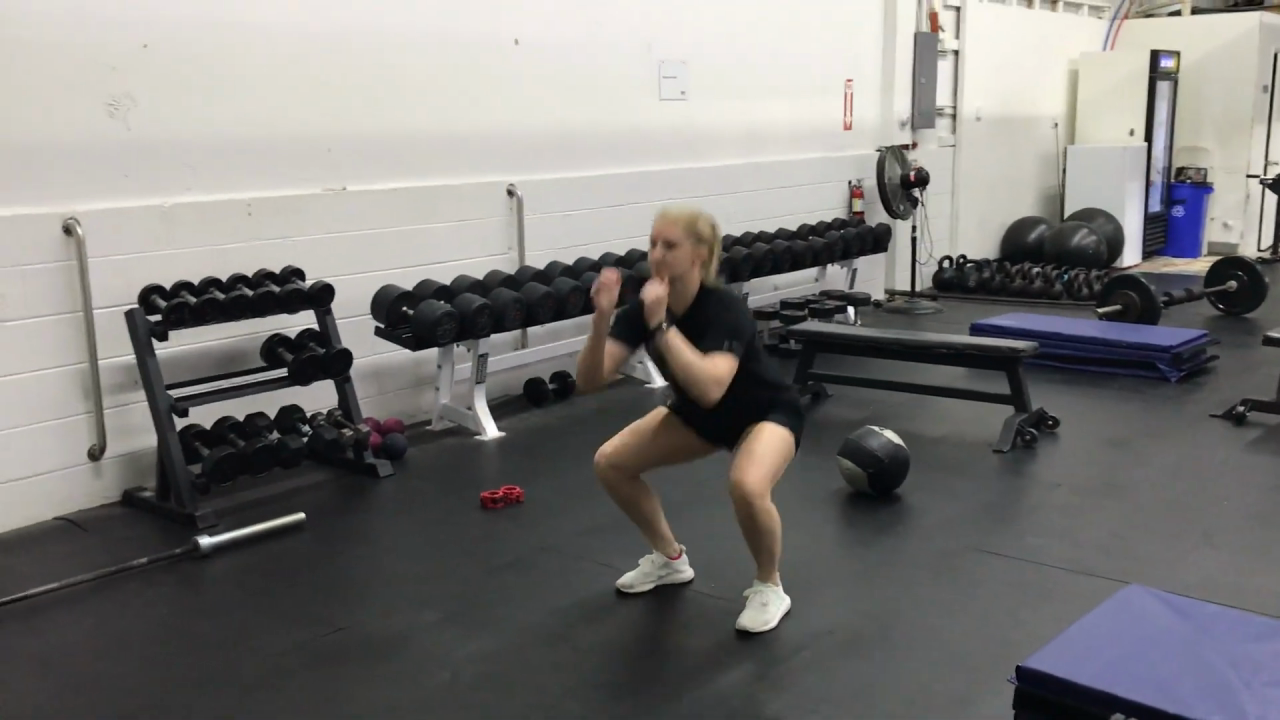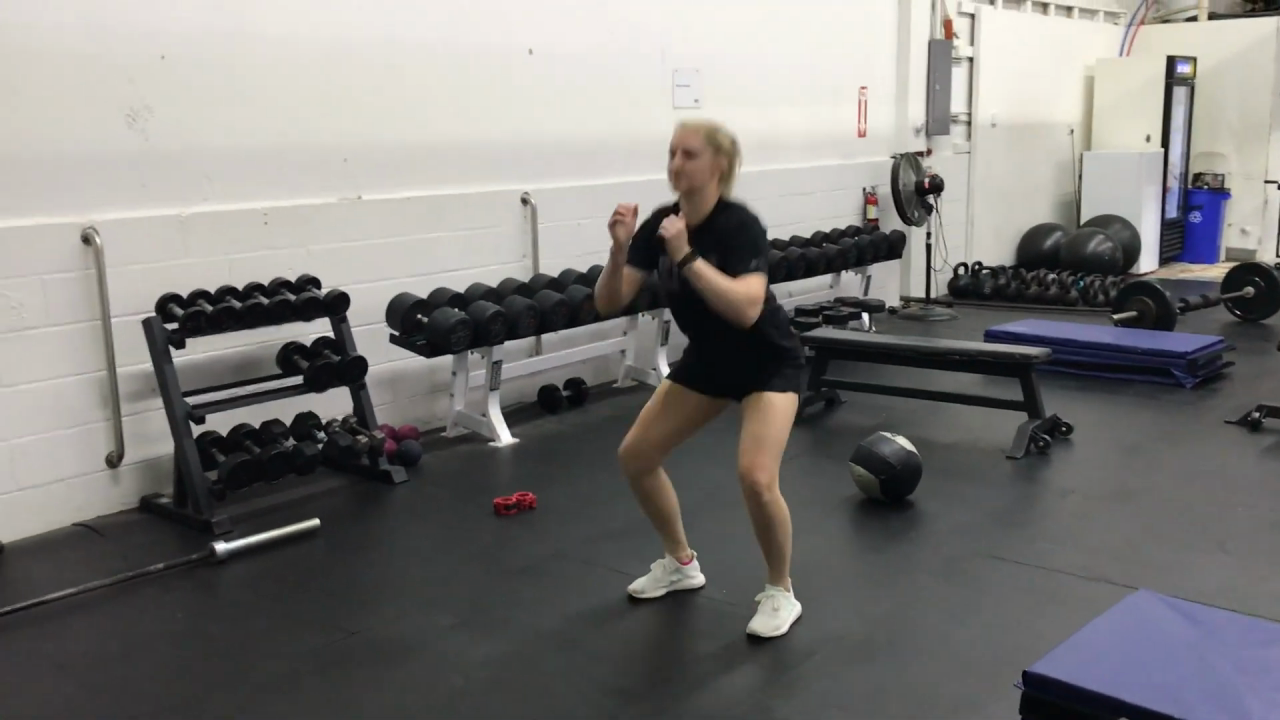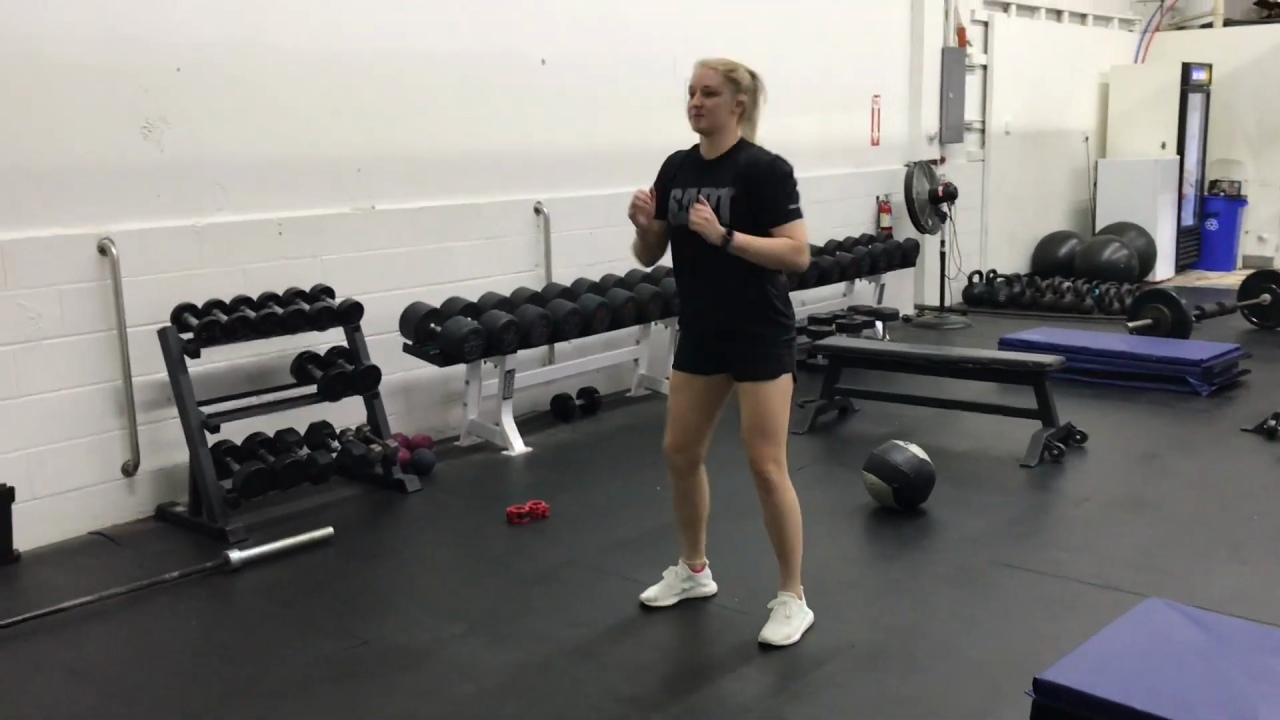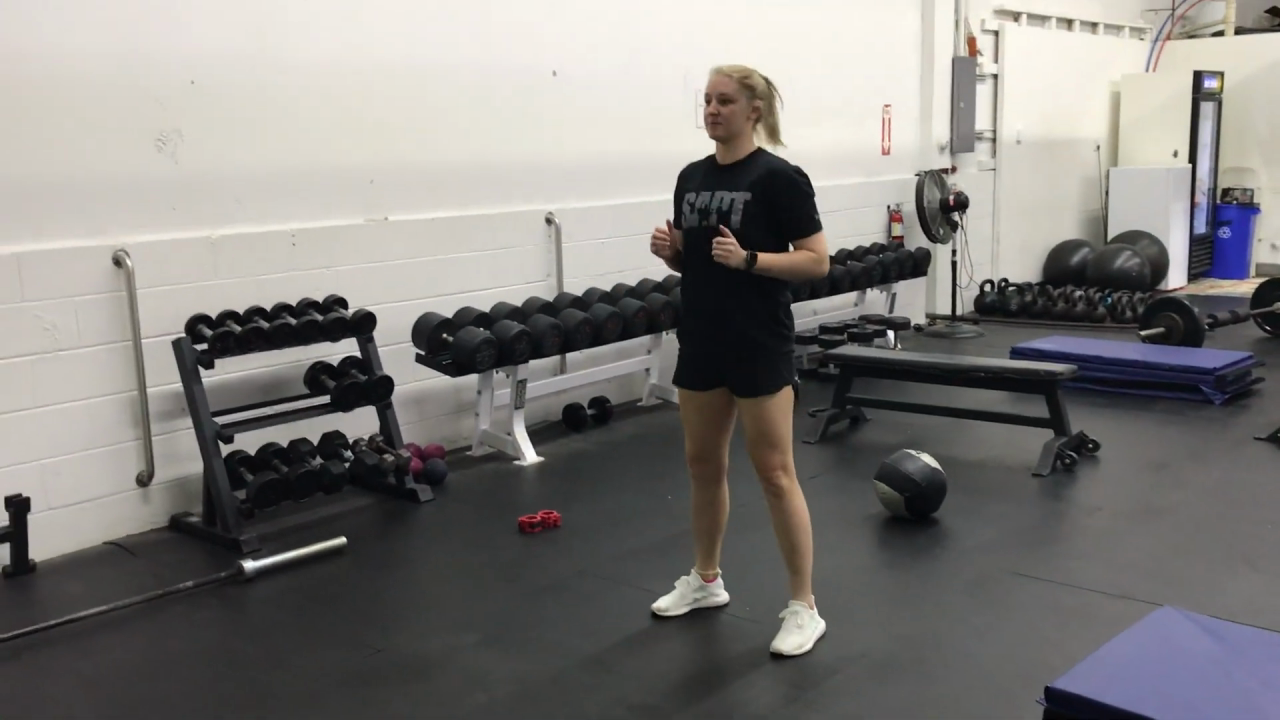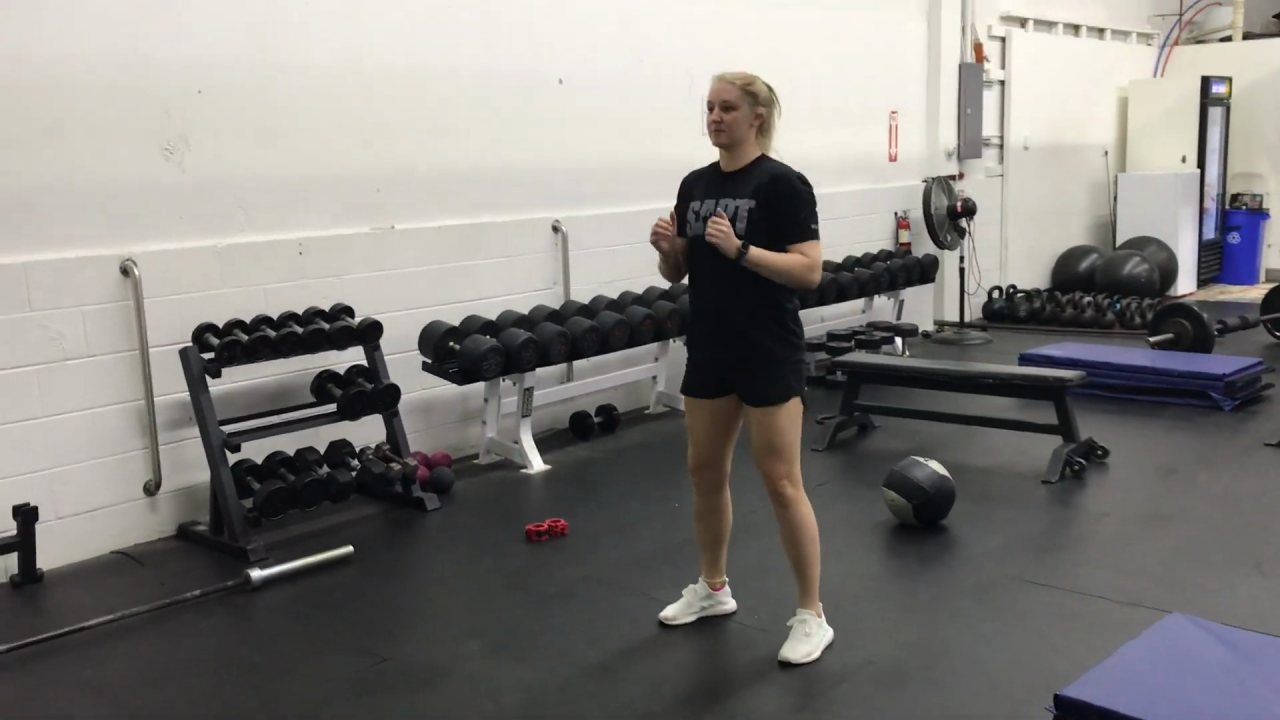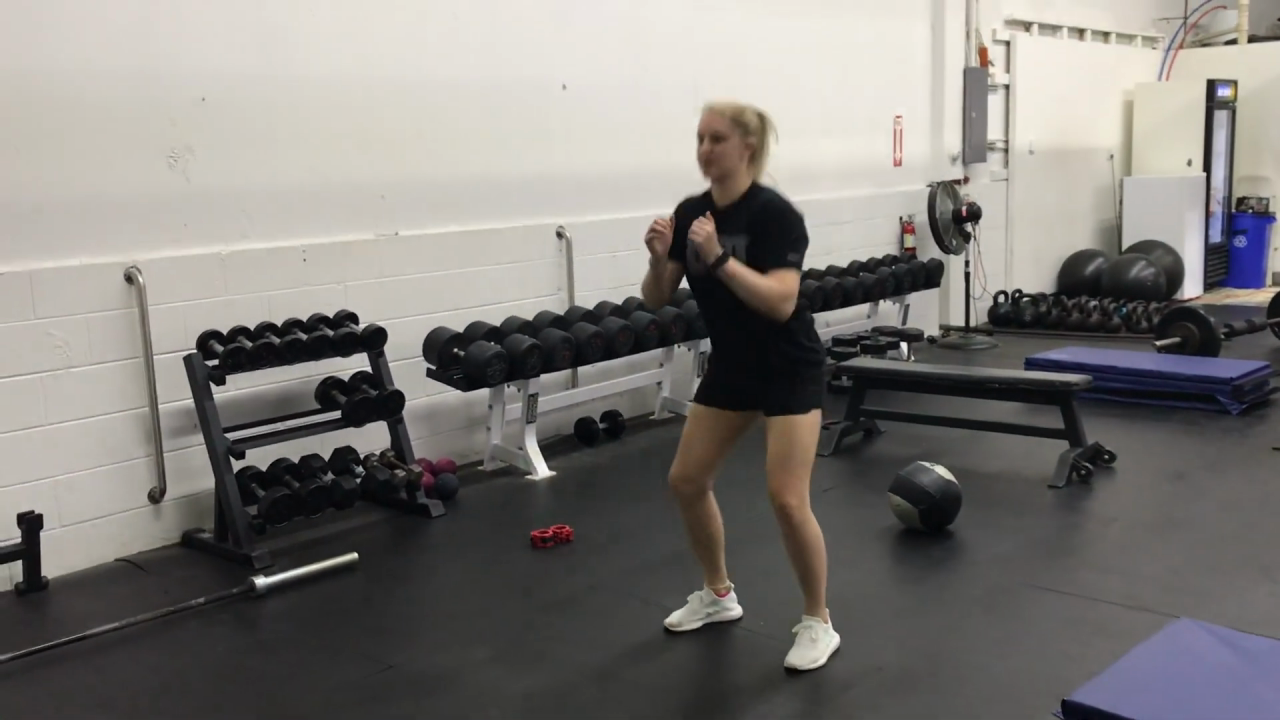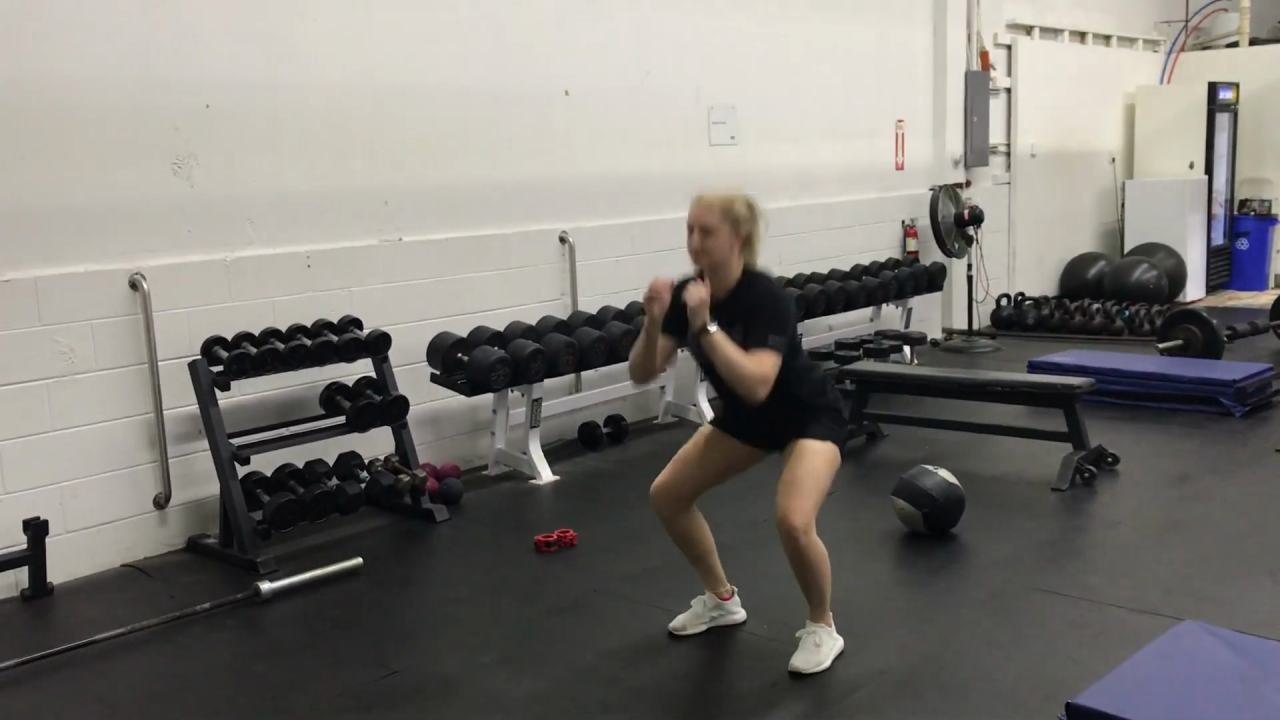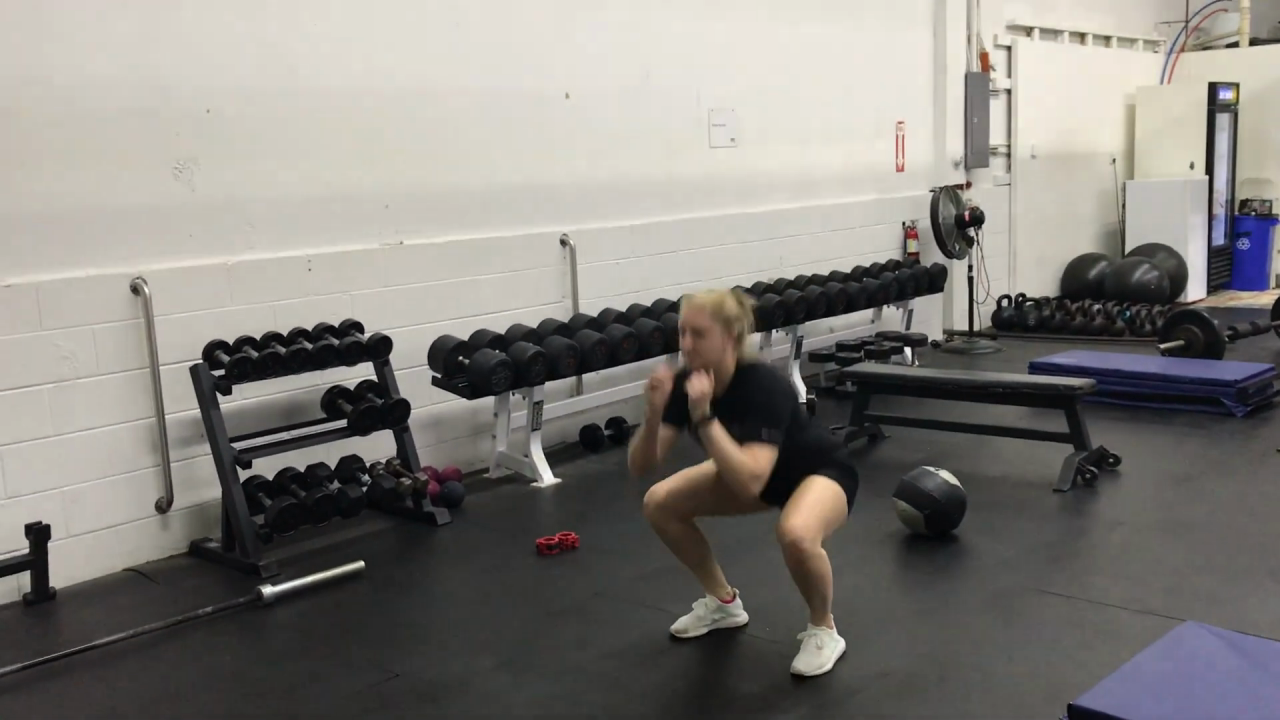
dt=0.2s
person 1, frame 1
left shoulder: (726, 308)
right shoulder: (643, 308)
left elbow: (709, 387)
right elbow: (590, 381)
left wrist: (661, 324)
right wrist: (601, 319)
left hip: (767, 413)
right hip: (696, 411)
left knee: (746, 486)
right knee: (610, 462)
left ankle: (769, 587)
right ankle: (669, 557)
person 1, frame 2
left shoulder: (741, 225)
right shoulder: (658, 224)
left elbow: (746, 309)
right elbow: (609, 304)
left wrist: (687, 255)
right wrist: (619, 250)
left hip: (769, 364)
right hip: (705, 360)
left knee: (755, 477)
right knee: (634, 457)
left ankle: (781, 592)
right ankle: (681, 563)
person 1, frame 3
left shoulder: (764, 168)
right shoulder: (676, 168)
left elbow: (797, 255)
right elbow: (648, 257)
left wrist: (724, 235)
right wrist: (643, 225)
left hip: (761, 337)
right hip: (700, 336)
left knee: (765, 465)
right knee: (680, 453)
left ankle: (793, 598)
right ankle: (693, 571)
person 1, frame 4
left shoulder: (779, 178)
right shoulder: (692, 176)
left elbow: (817, 261)
left wrist: (747, 259)
right wrist: (668, 248)
left hip: (759, 346)
right hip: (699, 343)
left knee: (773, 473)
right knee: (703, 466)
left ankle: (804, 608)
right ankle: (706, 580)
person 1, frame 5
left shoulder: (782, 183)
right shoulder: (695, 184)
left elbow: (808, 271)
right elbow: (676, 271)
left wrist: (740, 248)
right wrist: (666, 247)
left hip: (768, 353)
right hip: (708, 351)
left knee: (780, 483)
right knee: (705, 474)
left ankle: (812, 616)
right ankle: (712, 589)
person 1, frame 6
left shoulder: (774, 213)
right shoulder: (690, 211)
left elbow: (781, 302)
right elbow: (655, 299)
left wrist: (719, 258)
right wrist: (659, 257)
left hip: (789, 371)
right hip: (727, 369)
left knee: (786, 498)
right knee: (685, 483)
left ankle: (818, 623)
right ankle: (717, 595)
person 1, frame 7
left shoulder: (767, 298)
right shoulder: (686, 293)
left elbow: (756, 387)
right elbow: (642, 374)
left wrist: (705, 326)
right wrist: (653, 323)
left hip: (810, 416)
right hip: (743, 416)
left knee: (792, 520)
right knee: (665, 496)
left ankle: (822, 628)
right ankle: (721, 598)
person 1, frame 8
left shoulder: (764, 388)
right shoulder: (688, 382)
left elbow: (749, 484)
right elbow: (640, 465)
left wrist: (704, 418)
right wrist: (654, 412)
left hip: (821, 471)
left knee: (795, 534)
right knee: (658, 504)
left ankle: (824, 628)
right ankle: (723, 601)
